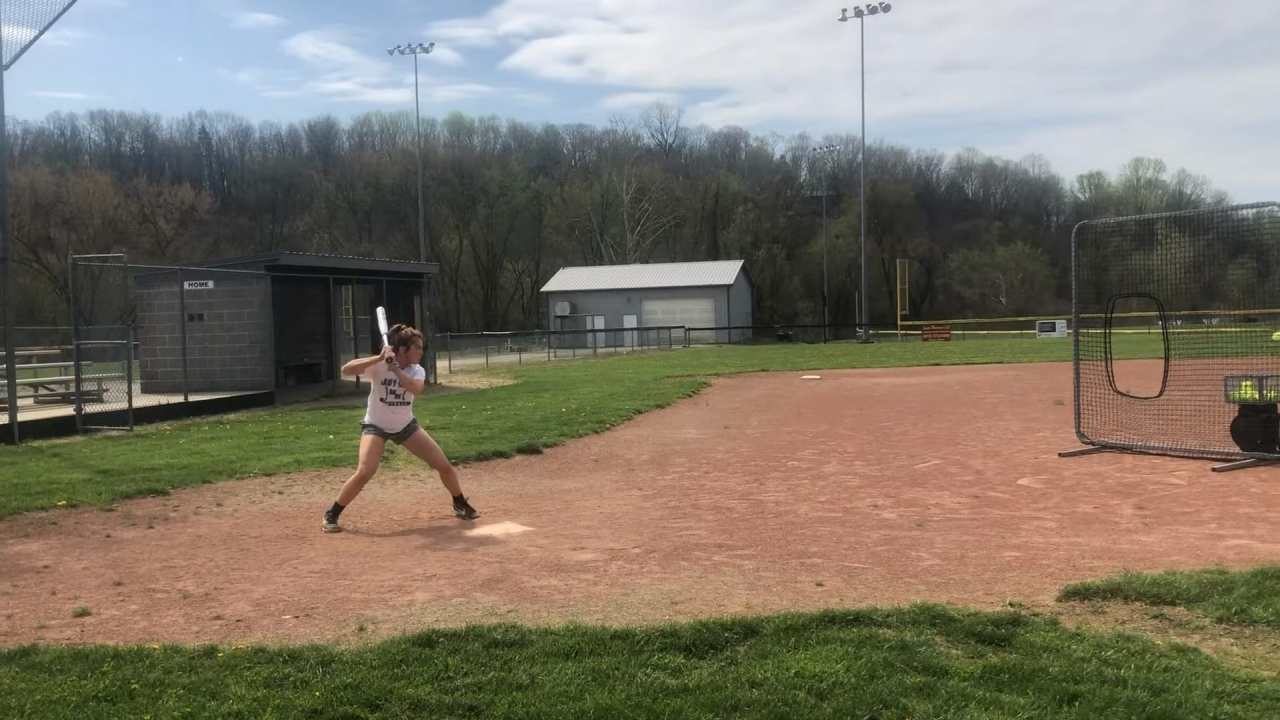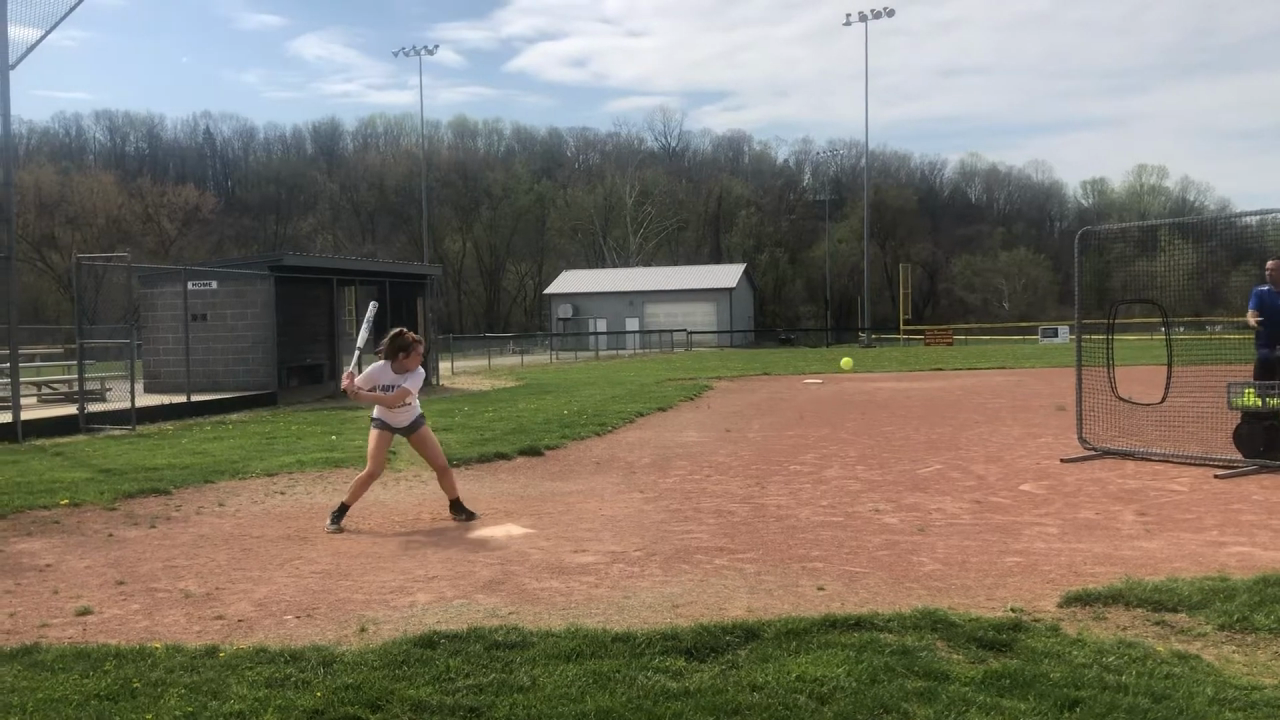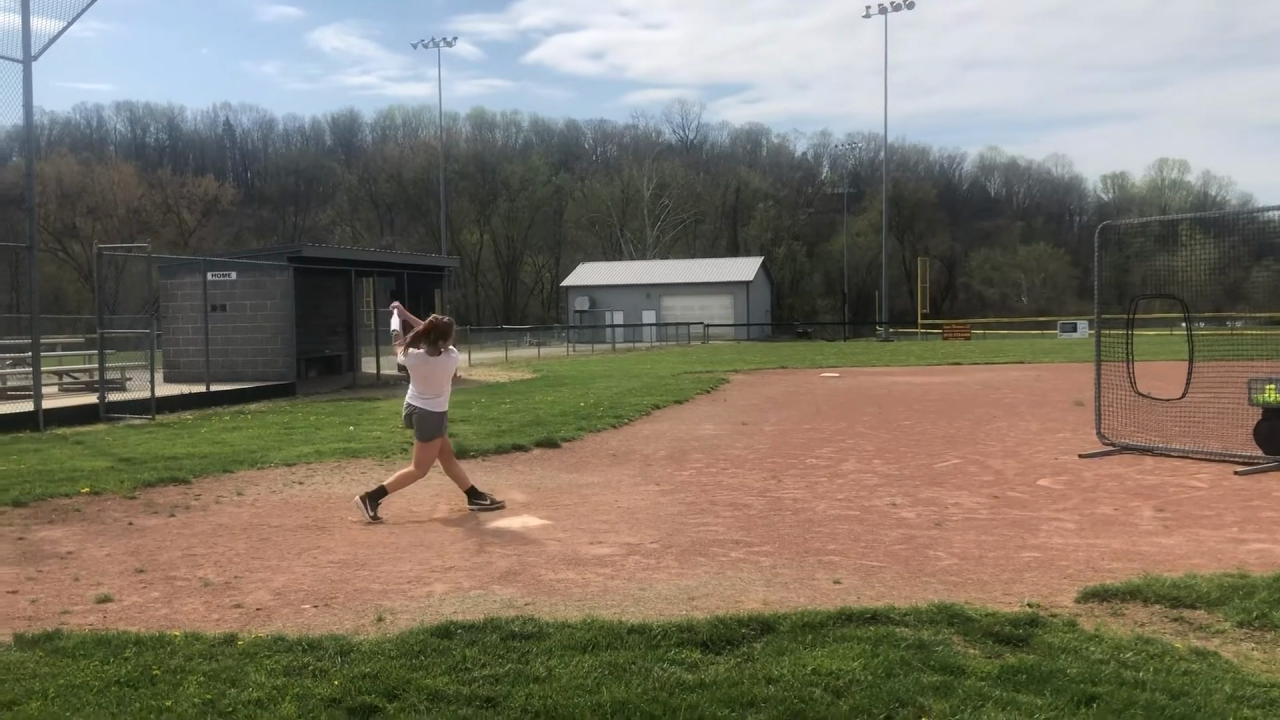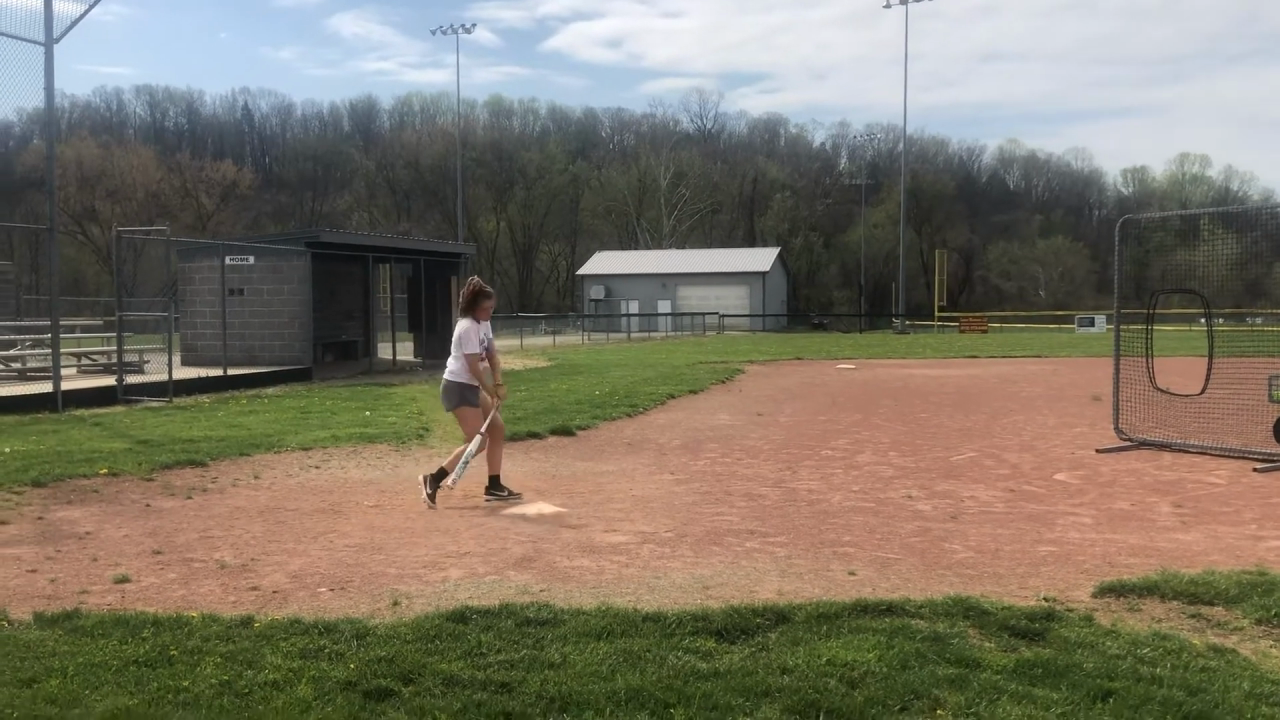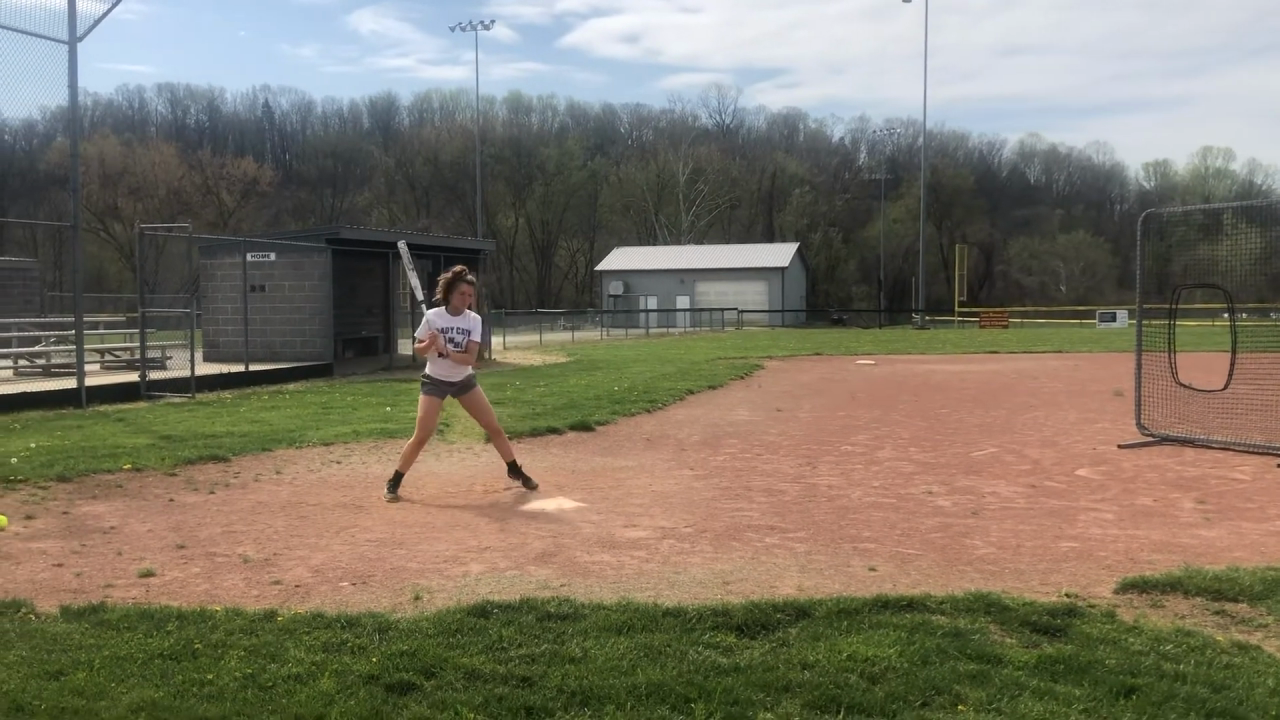
dt=0.7s
person 1, frame 1
left shoulder: (417, 371)
right shoulder: (379, 365)
left elbow: (416, 389)
right elbow: (346, 370)
left wrist: (395, 369)
right wrist: (380, 358)
left hip: (405, 425)
right hip: (375, 425)
left knee: (443, 464)
right knee: (364, 472)
left ankle: (460, 504)
right ankle: (332, 514)
person 1, frame 2
left shoulder: (417, 372)
right shoulder: (378, 369)
left elbow: (393, 399)
right elbow: (353, 389)
left wrist: (358, 394)
right wrist: (348, 386)
left hip: (413, 420)
right hip: (384, 421)
left knee: (442, 465)
right knee: (373, 471)
left ankle: (457, 507)
right ankle: (339, 513)
person 1, frame 3
left shoulder: (411, 357)
right shoulder: (451, 357)
left elbow: (400, 347)
right elbow: (436, 339)
left wrist: (400, 317)
right wrist: (407, 315)
left hip: (414, 408)
right hip: (432, 416)
left knee: (447, 455)
right knee: (419, 469)
left ankle: (475, 496)
right ankle: (371, 498)
person 1, frame 4
left shoulder: (483, 323)
right shoulder: (468, 328)
left elbow: (492, 354)
right elbow: (472, 366)
left wrist: (498, 382)
right wrist: (491, 391)
left hip: (475, 387)
right hip: (457, 386)
left knee: (498, 430)
right knee: (478, 443)
left ankle: (494, 486)
right ankle: (432, 480)
person 1, frame 5
left shoulder: (474, 320)
right shoulder: (432, 316)
left elbow: (470, 358)
right elbow: (417, 350)
left wrist: (446, 352)
right wrist: (429, 344)
left hip: (464, 380)
right hip: (435, 381)
left knee: (494, 428)
right knee: (422, 436)
left ankle: (515, 471)
right ankle: (393, 483)
